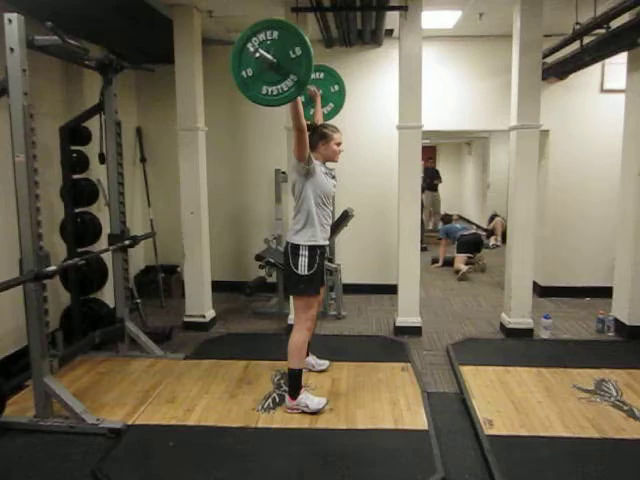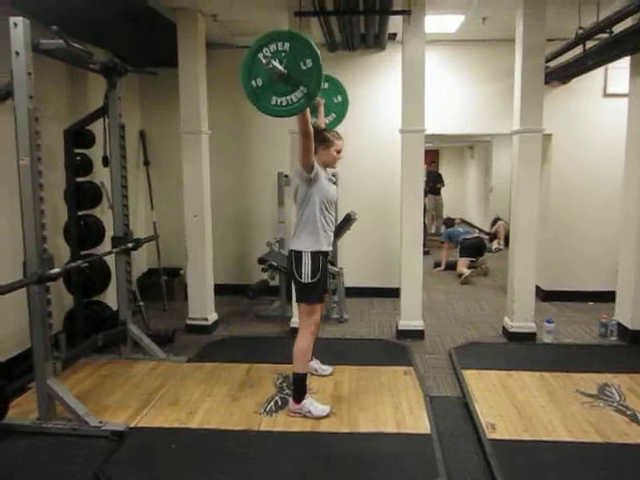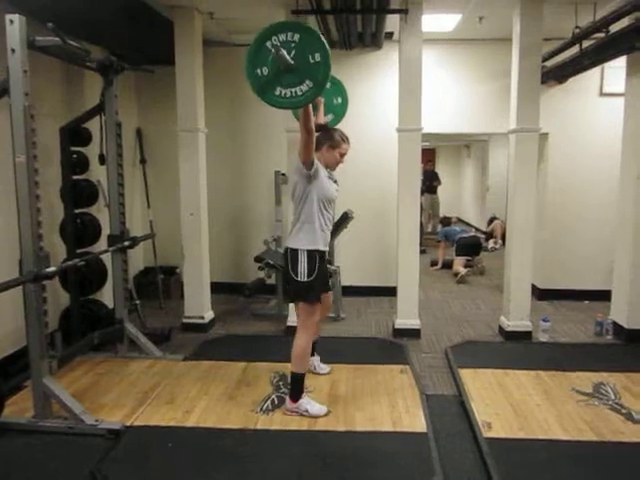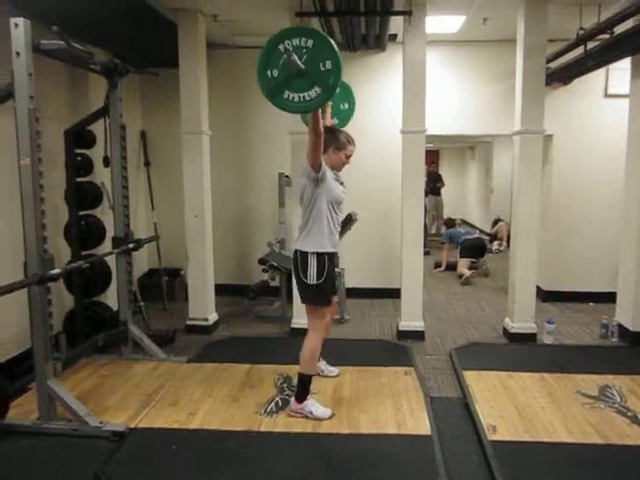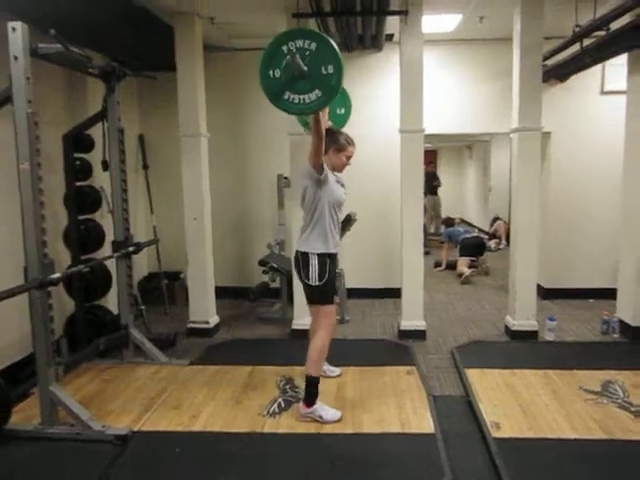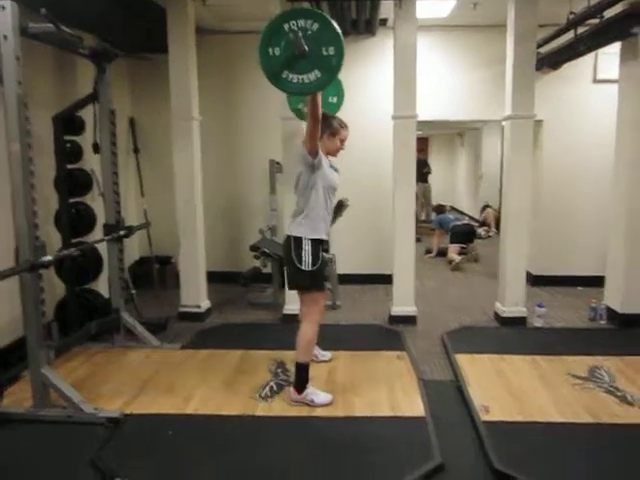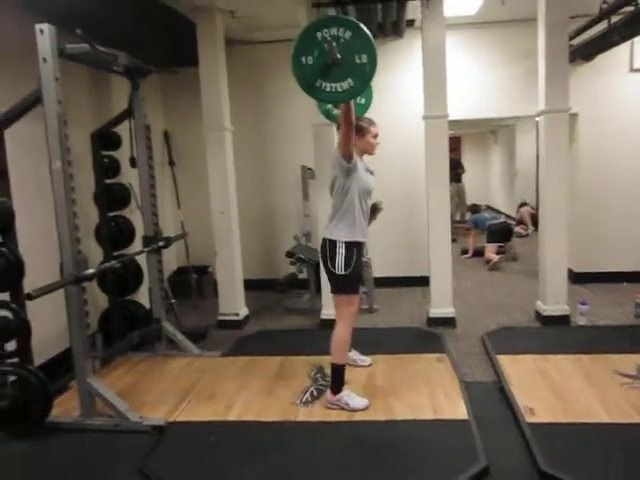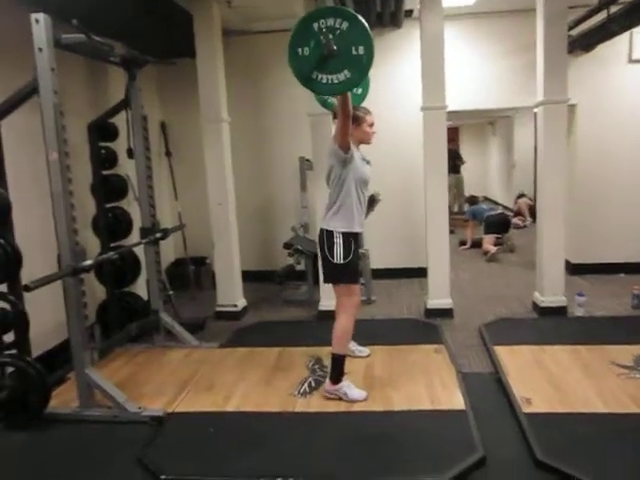
dt=0.3s
person 1, frame 1
left shoulder: (323, 169)
right shoulder: (306, 167)
left elbow: (318, 129)
right elbow: (300, 130)
left wrist: (317, 101)
right wrist: (293, 93)
left hip: (316, 247)
right hip: (303, 249)
left knee: (314, 309)
right knee: (304, 318)
left ankle: (304, 356)
right ankle: (294, 395)
person 1, frame 2
left shoulder: (325, 174)
right shoulder: (310, 173)
left elbow: (319, 136)
right elbow: (306, 136)
left wrist: (321, 110)
left hip: (319, 252)
right hip: (307, 254)
left knee: (316, 316)
right knee: (309, 322)
left ankle: (308, 360)
right ankle: (298, 399)
person 1, frame 3
left shoulder: (324, 172)
right shoulder: (308, 169)
left elbow: (321, 131)
right elbow: (307, 132)
left wrist: (320, 106)
left hip: (317, 252)
right hip: (302, 253)
left knee: (324, 307)
right knee: (308, 322)
left ankle: (310, 357)
right ankle: (295, 399)
person 1, frame 4
left shoulder: (331, 174)
right shoulder: (317, 171)
left elbow: (327, 134)
right elbow: (316, 135)
left wrist: (327, 109)
left hip: (325, 254)
right hip: (312, 255)
left knee: (329, 314)
right knee: (319, 324)
left ankle: (315, 361)
right ankle: (300, 400)
person 1, frame 5
left shoulder: (331, 175)
right shoulder: (317, 173)
left elbow: (327, 136)
right elbow: (317, 137)
left wrist: (325, 112)
right wrist: (316, 110)
left hip: (323, 254)
right hip: (313, 256)
left knee: (324, 317)
right knee: (325, 325)
left ankle: (317, 363)
right ankle: (310, 403)
person 1, frame 6
left shoulder: (325, 162)
right shoulder: (312, 158)
left elbow: (319, 122)
right elbow: (314, 121)
left wrist: (318, 94)
right wrist: (312, 94)
left hip: (313, 240)
right hip: (304, 242)
left knee: (314, 304)
right knee: (313, 312)
left ankle: (308, 348)
right ankle: (300, 388)
person 1, frame 7
left shoulder: (359, 163)
right shoulder: (346, 161)
left elbow: (350, 127)
right elbow: (348, 125)
left wrist: (349, 96)
left hip: (351, 243)
right hip: (340, 245)
left knee: (351, 306)
right knee: (347, 314)
left ankle: (345, 351)
right ankle: (336, 391)
person 1, frame 8
left shoulder: (356, 153)
right shoulder: (342, 151)
left elbow: (347, 117)
right elbow: (344, 116)
left wrist: (346, 88)
left hip: (348, 233)
right hip: (337, 236)
left knee: (348, 299)
right knee: (349, 304)
left ankle: (344, 342)
right ankle: (335, 382)
